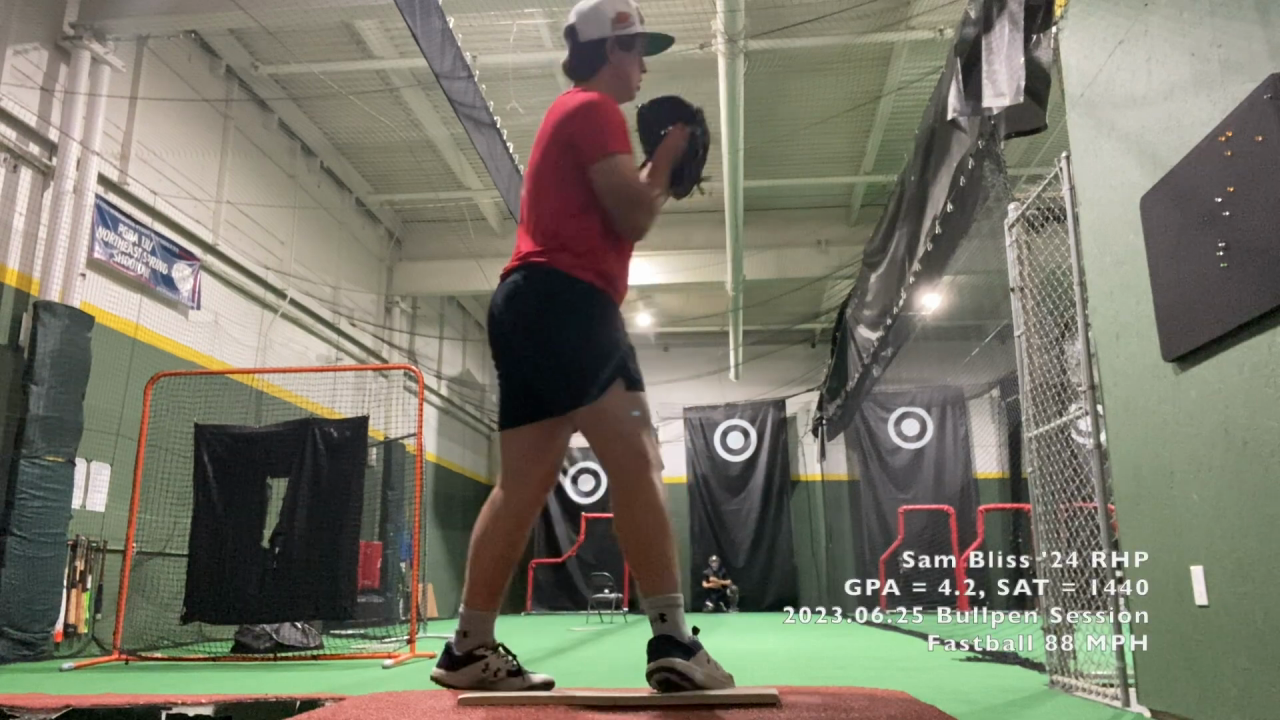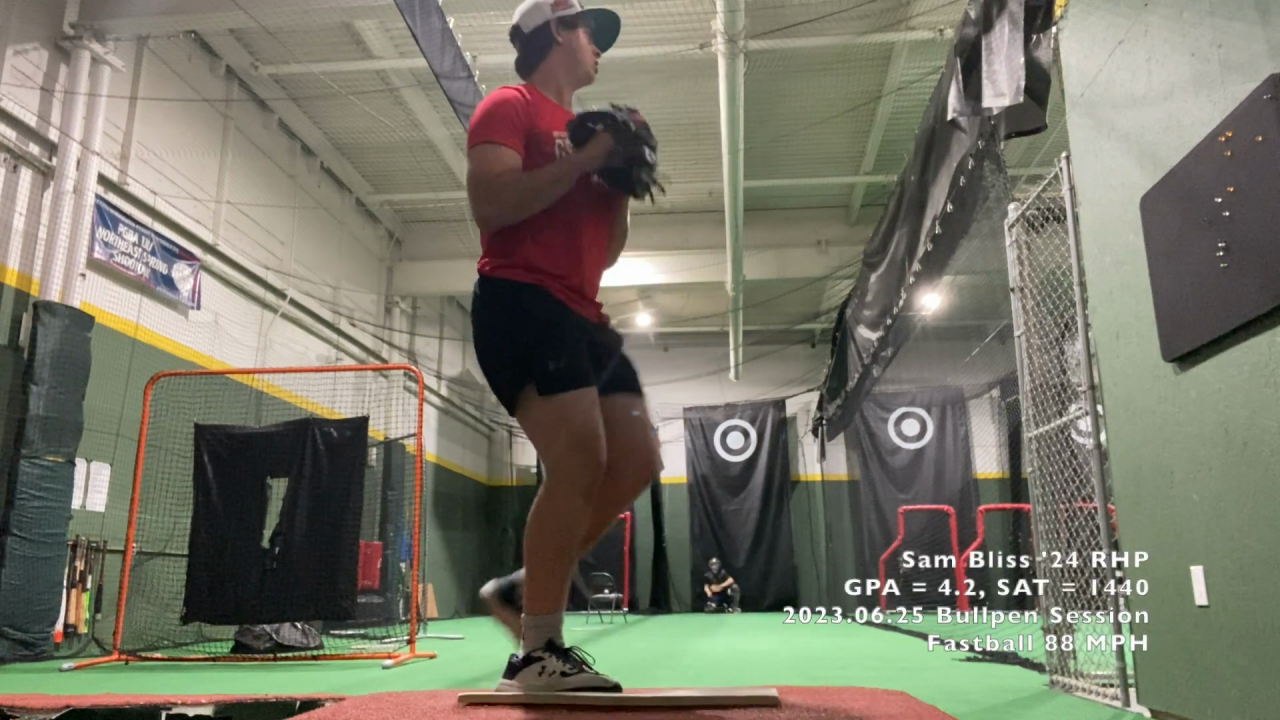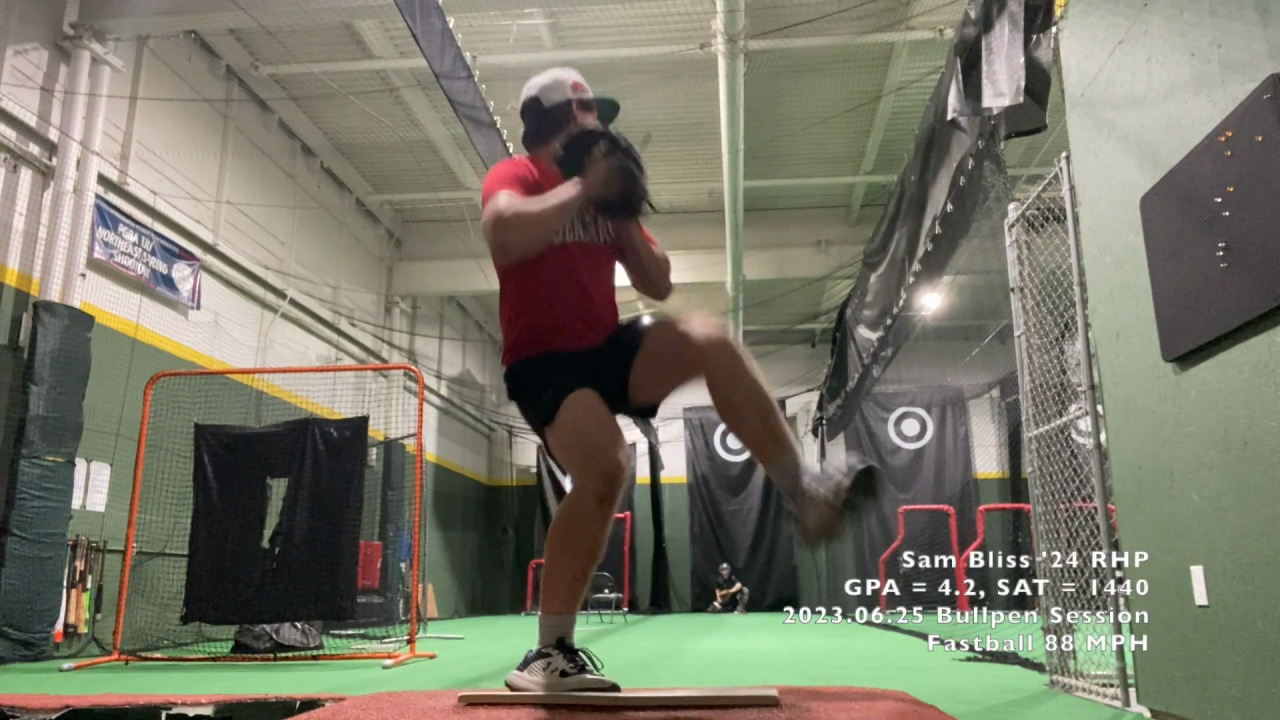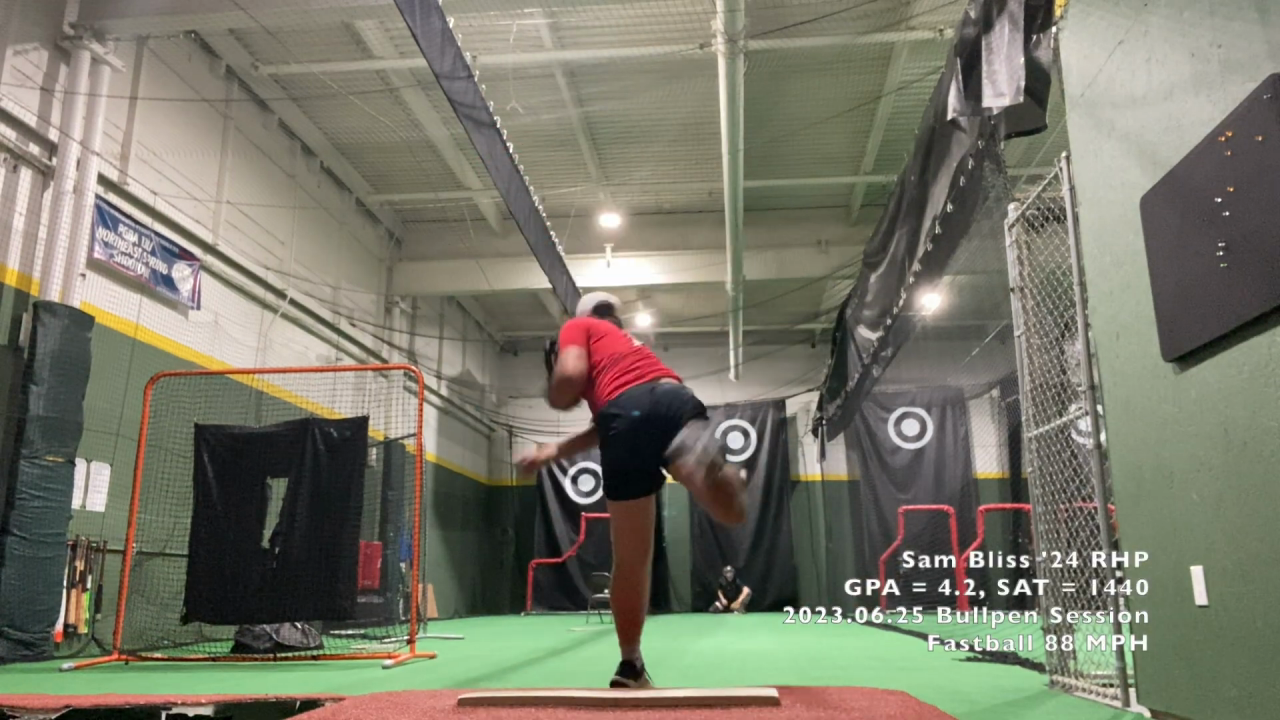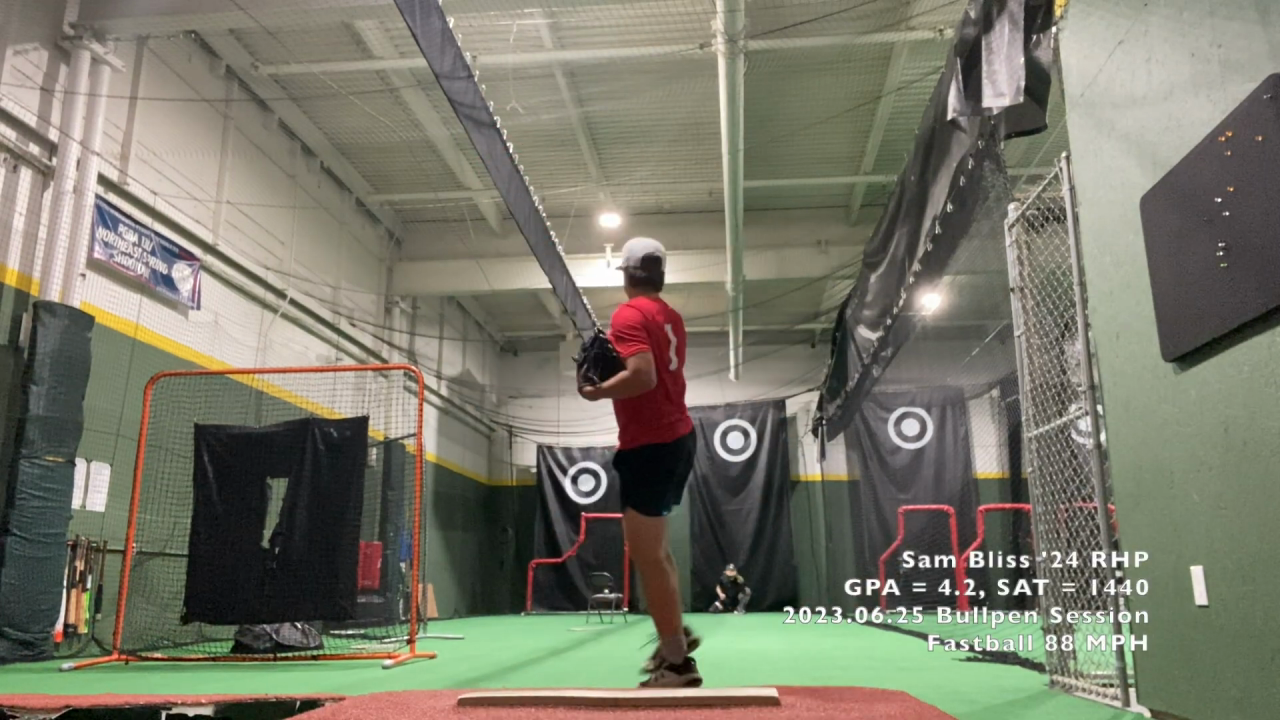
dt=0.7s
person 1, frame 1
left shoulder: (564, 118)
right shoulder: (594, 112)
right elbow: (633, 221)
left wrist: (651, 172)
right wrist: (665, 160)
left hip: (524, 306)
right hip: (562, 304)
left knee: (521, 485)
right knee: (635, 463)
left ankle: (470, 648)
right ankle: (671, 640)
person 1, frame 2
left shoulder: (588, 129)
right shoulder: (508, 107)
left elbow: (609, 248)
right elbow: (492, 207)
left wrist: (615, 181)
right wrist: (581, 161)
left hip: (579, 315)
right hip: (519, 306)
left knee: (636, 461)
right knee: (583, 465)
left ankle: (524, 587)
right ankle: (538, 651)
person 1, frame 3
left shoulder: (611, 188)
right shoulder: (511, 177)
left elbow: (658, 285)
right elbow: (506, 237)
left wrist: (626, 217)
right wrist: (582, 188)
left hip: (610, 349)
right hip: (544, 366)
left knee: (710, 343)
right knee: (603, 469)
left ankle: (802, 490)
right ankle: (548, 652)
person 1, frame 4
left shoulder: (583, 327)
right shoulder: (624, 339)
left elbow: (570, 378)
left wrist: (571, 396)
right wrist: (556, 450)
left hip: (630, 414)
left knee: (632, 558)
right knee: (730, 507)
left ankle: (631, 667)
right ankle: (703, 451)
person 1, frame 5
left shoulder: (627, 316)
right shoulder: (671, 317)
left elbow: (641, 376)
left wrist: (596, 391)
left hip: (648, 447)
right hip: (680, 440)
left knee: (647, 556)
right knee: (652, 545)
left ankle: (677, 663)
right ankle: (676, 640)
